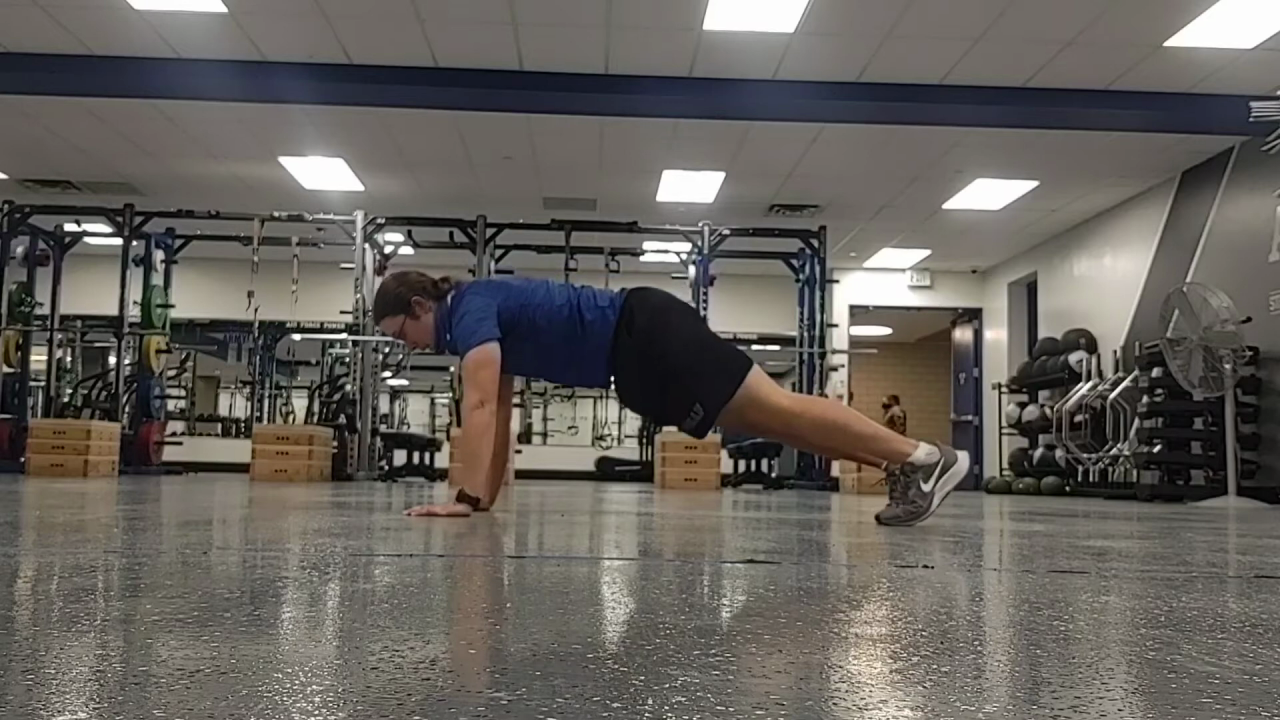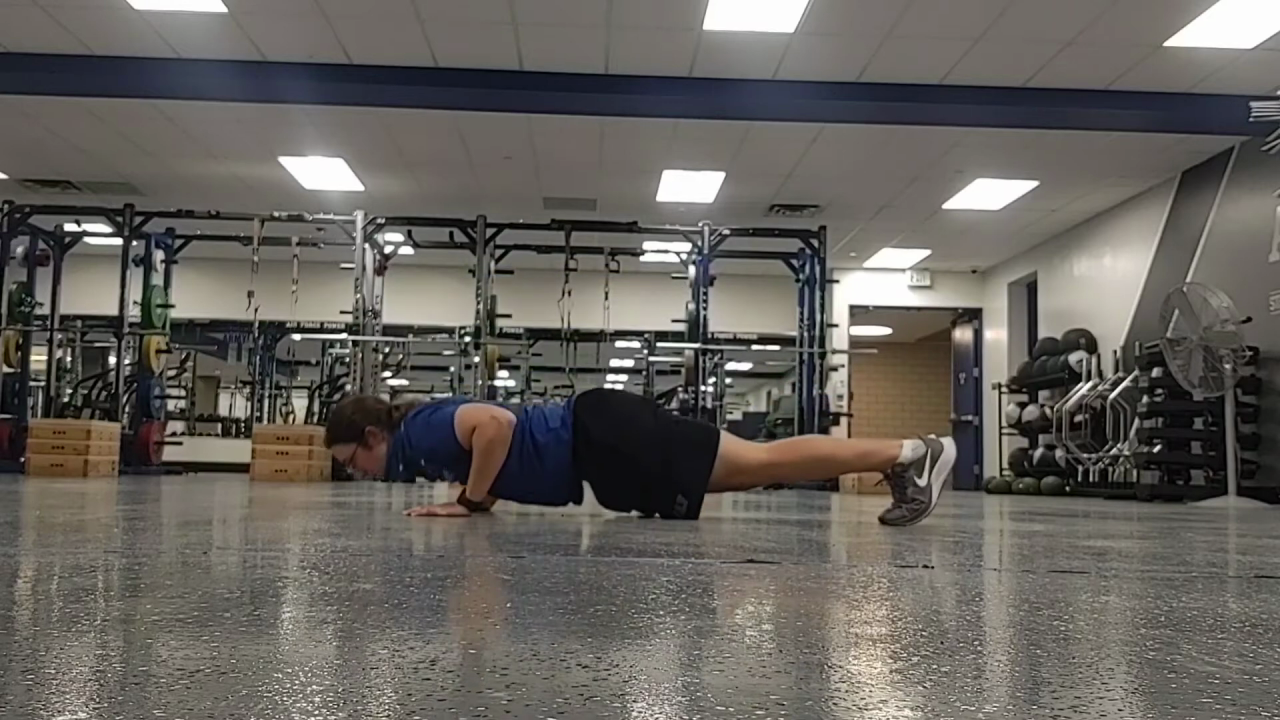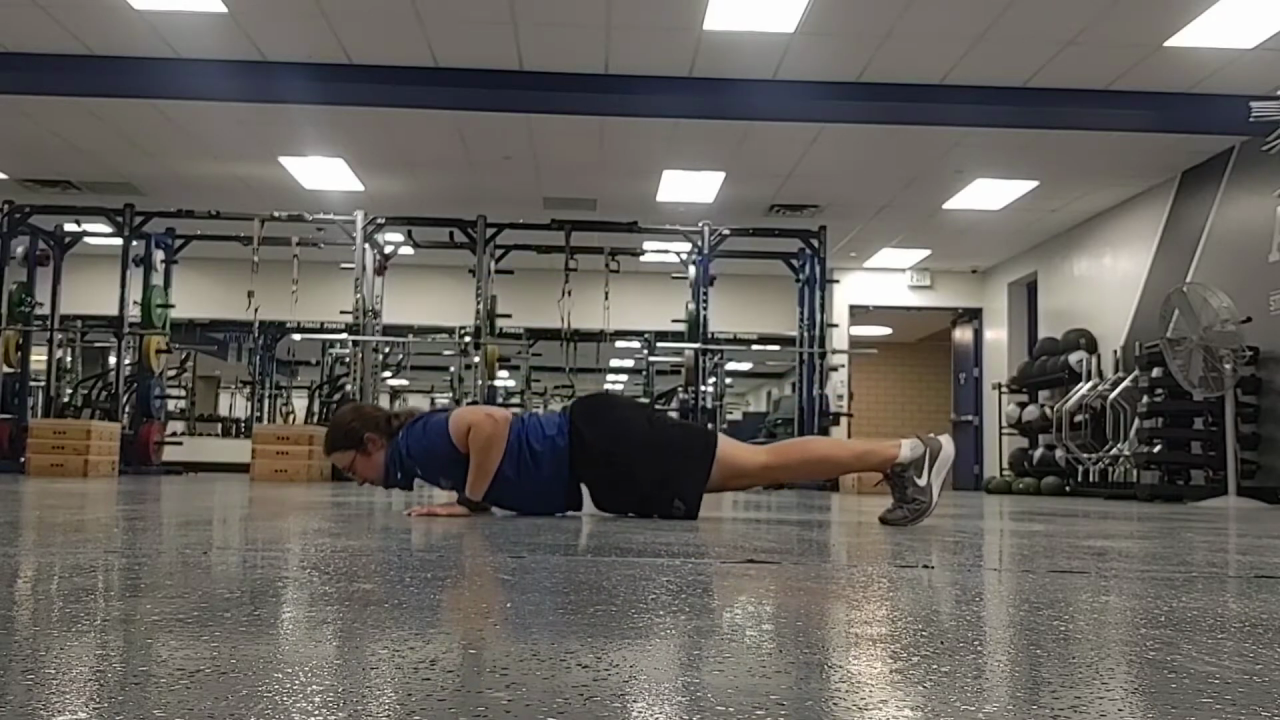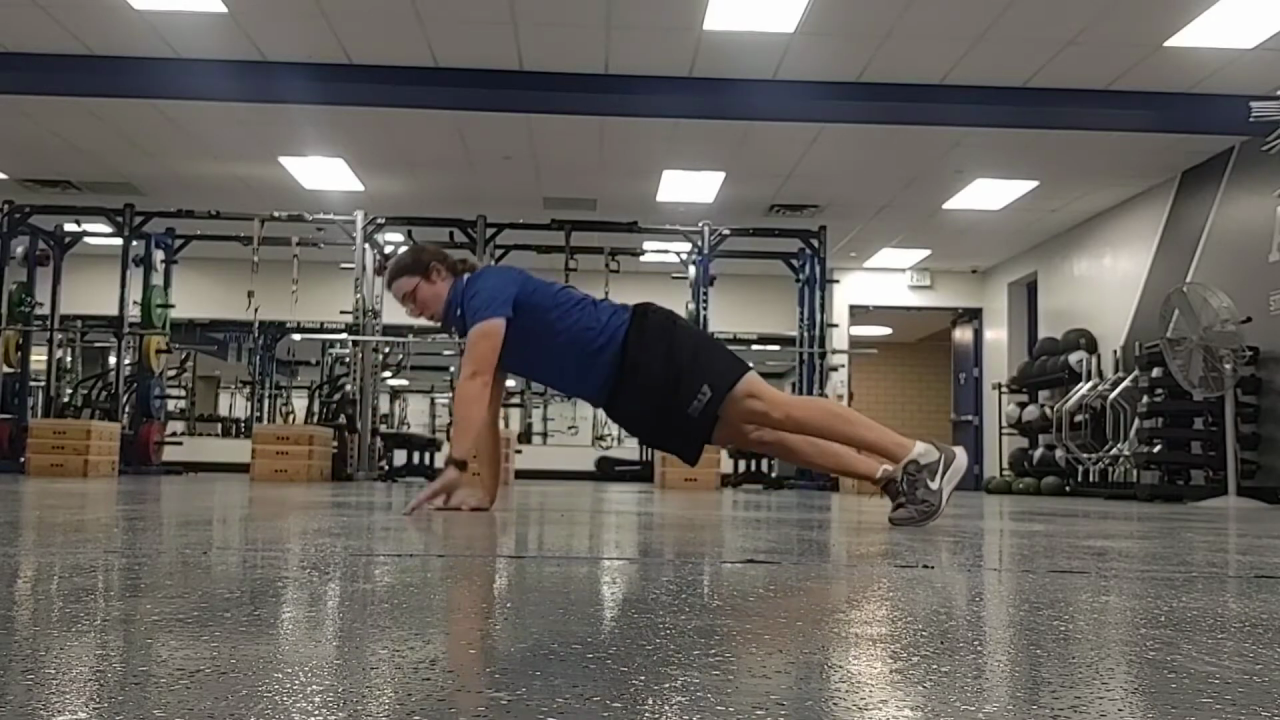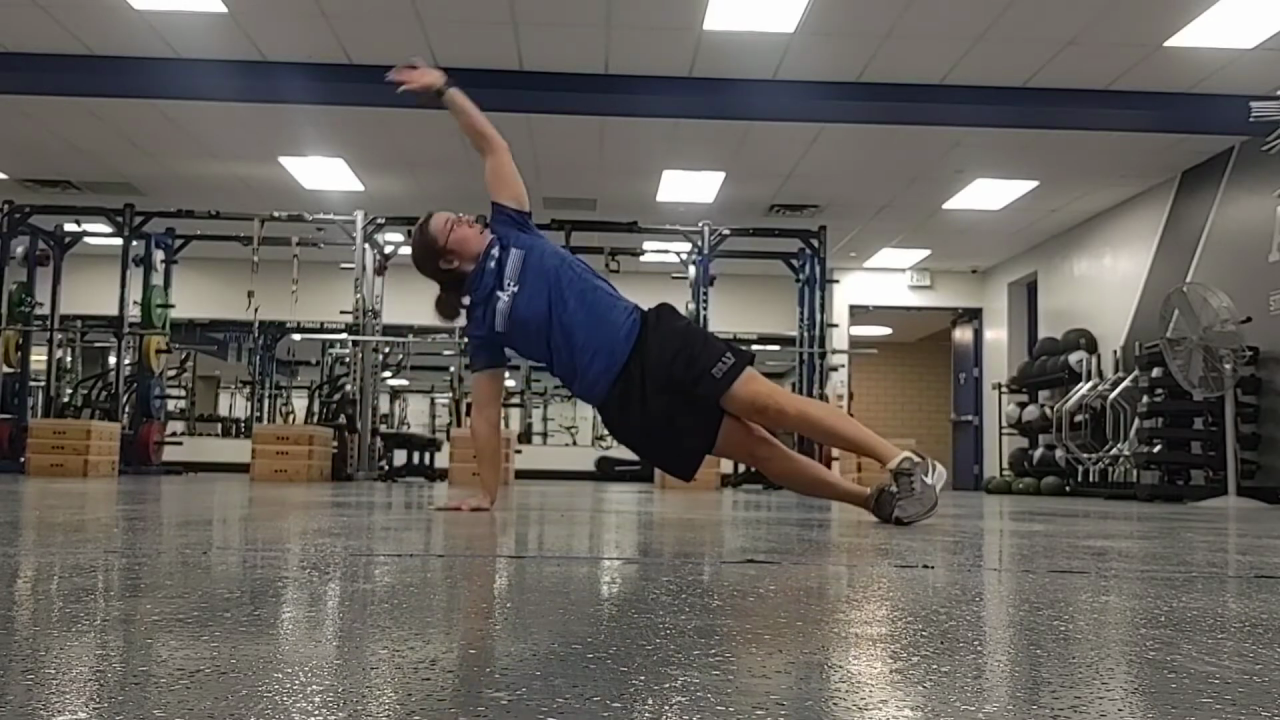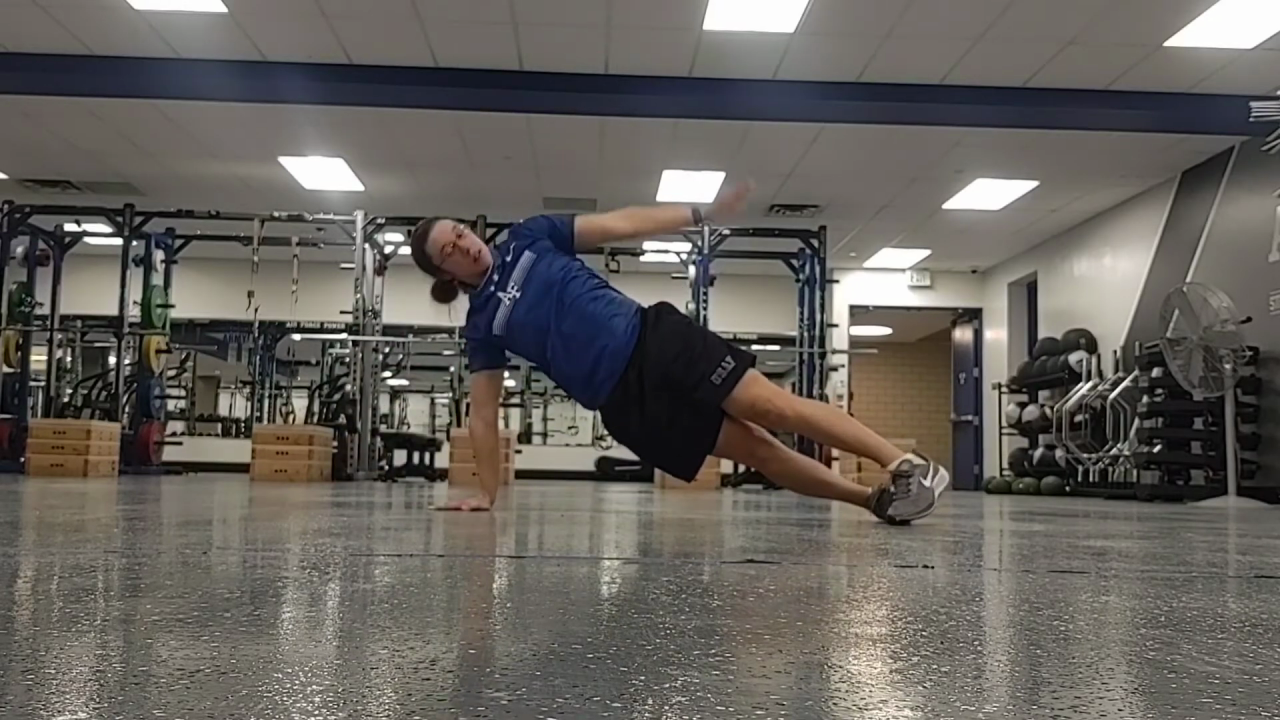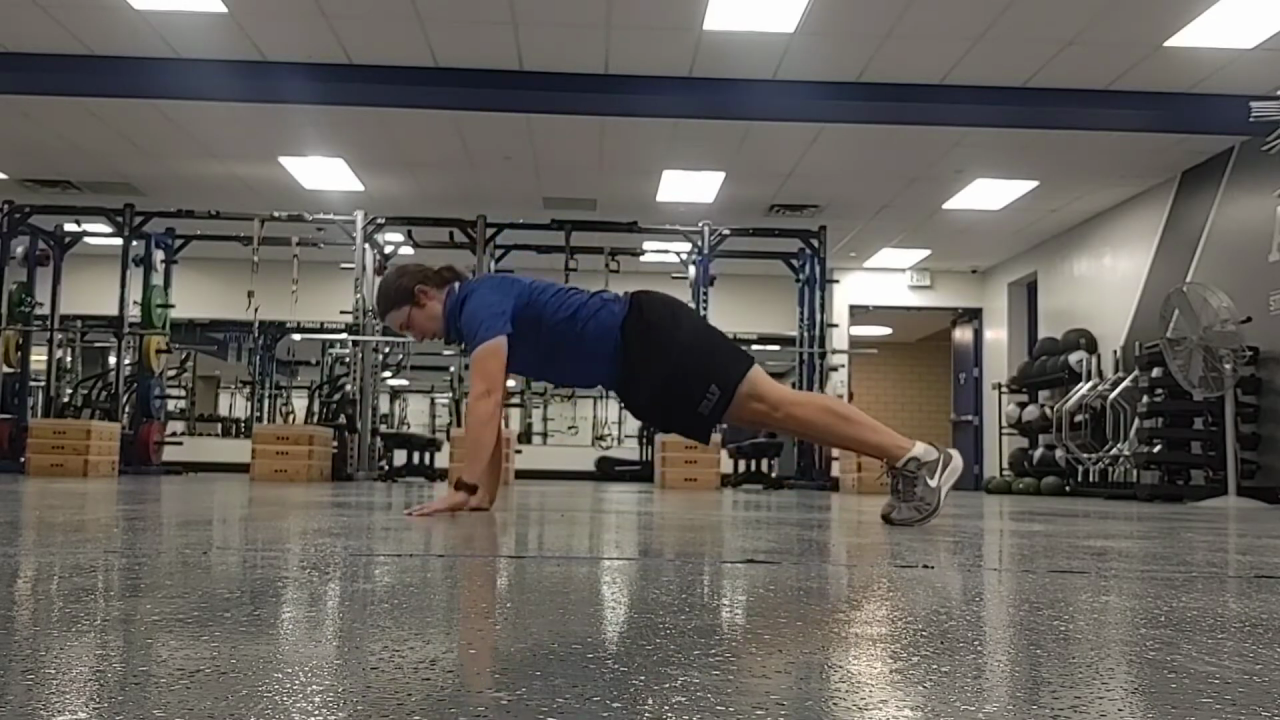
dt=0.7s
person 1, frame 1
left shoulder: (471, 309)
right shoulder: (480, 316)
left elbow: (479, 406)
right elbow: (498, 413)
left wrist: (467, 498)
right wrist: (488, 497)
left hip: (646, 334)
right hip: (638, 353)
left knee: (774, 408)
right knee: (763, 423)
left ankle: (923, 458)
right ankle: (910, 463)
person 1, frame 2
left shoulder: (420, 435)
right shoulder: (428, 432)
left elbow: (496, 423)
left wrist: (469, 501)
right wrist: (478, 497)
left hip: (601, 435)
right hip: (594, 440)
left knee: (756, 461)
right knee: (751, 463)
left ankle: (911, 454)
right ankle: (907, 454)
person 1, frame 3
left shoulder: (417, 441)
right shoulder: (423, 440)
left elbow: (491, 421)
left wrist: (468, 500)
right wrist: (475, 499)
left hip: (597, 442)
right hip: (589, 448)
left knee: (756, 464)
right knee: (754, 463)
left ankle: (909, 453)
right ankle: (902, 456)
person 1, frame 4
left shoulder: (488, 281)
right shoulder: (474, 330)
left elbow: (475, 379)
right elbow: (487, 409)
left wrist: (455, 467)
right wrist: (486, 491)
left hip: (646, 345)
right hip: (628, 396)
left knee: (769, 410)
right knee: (753, 436)
left ankle: (922, 457)
right ankle: (891, 478)
person 1, frame 5
left shoulder: (512, 236)
right shoulder: (482, 324)
left elbow: (492, 148)
right elbow: (485, 411)
left wrist: (443, 89)
right wrist: (486, 493)
left hip: (656, 341)
right hip: (627, 403)
left knee: (770, 404)
right knee: (756, 451)
left ankle: (902, 465)
right ankle: (876, 498)
person 1, frame 6
left shoulder: (532, 238)
right shoulder: (483, 325)
left elbow: (617, 224)
right elbow: (483, 414)
left wrist: (701, 214)
right wrist: (486, 491)
left hip: (654, 340)
right hip: (626, 401)
left knee: (770, 406)
right knee: (754, 449)
left ankle: (907, 467)
right ankle: (876, 496)
person 1, frame 7
left shoulder: (480, 299)
right shoulder: (473, 329)
left elbow: (485, 398)
right elbow: (491, 414)
left wrist: (464, 485)
right wrist: (487, 493)
left hip: (650, 333)
right hip: (637, 379)
left knee: (774, 403)
right knee: (767, 417)
left ankle: (921, 457)
right ankle: (901, 463)
